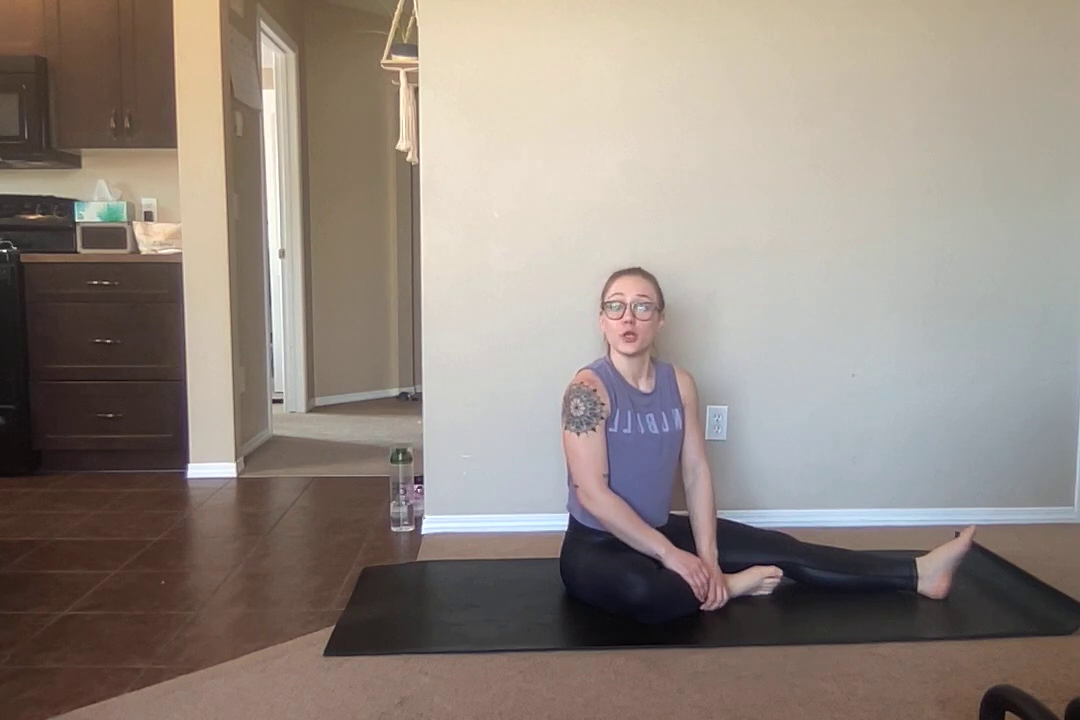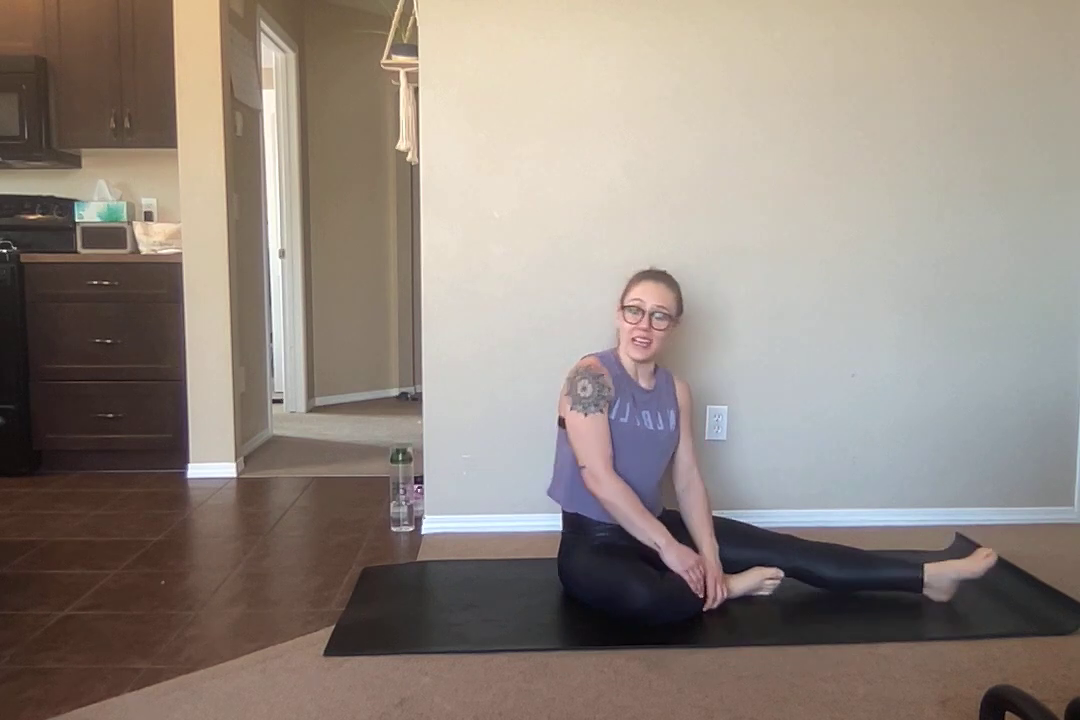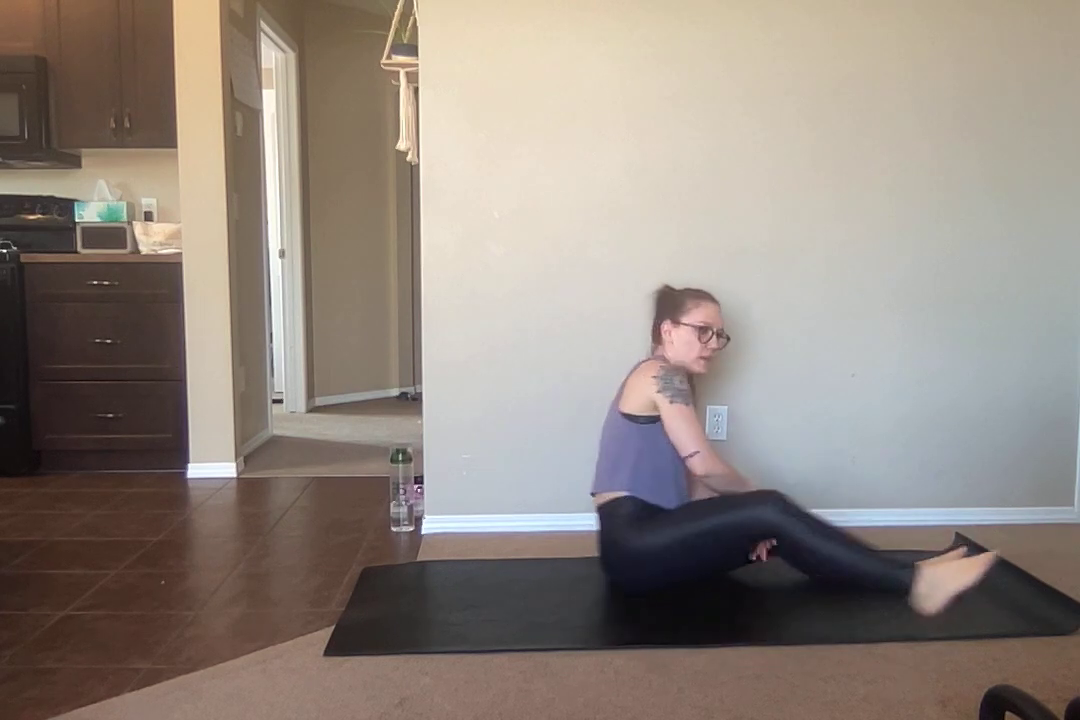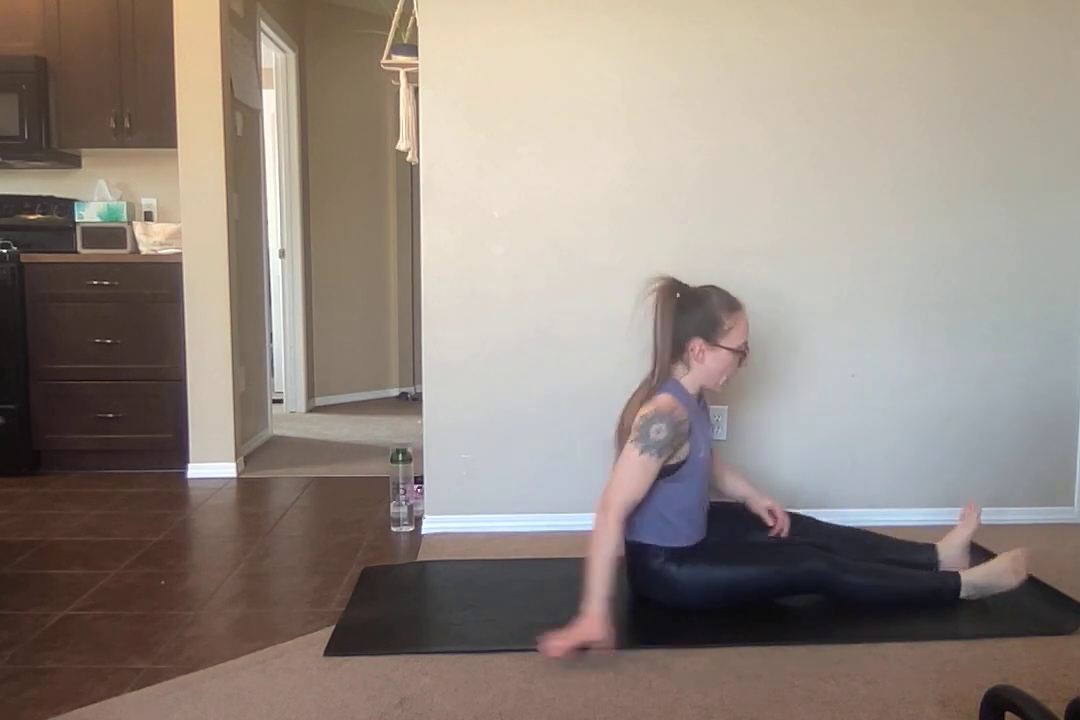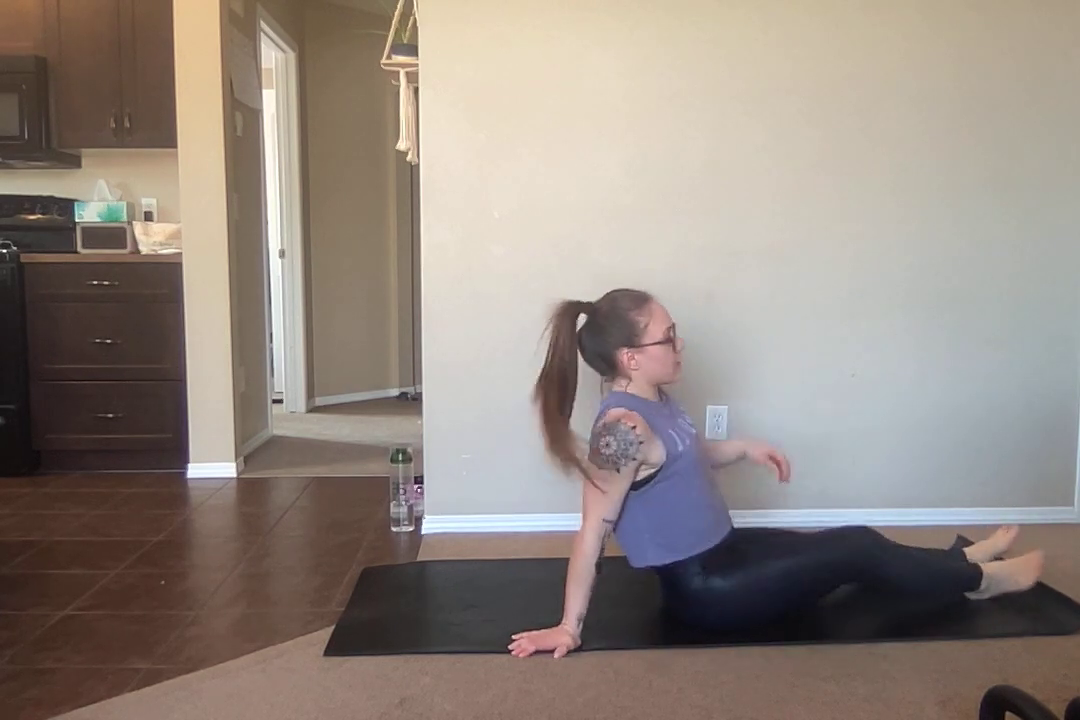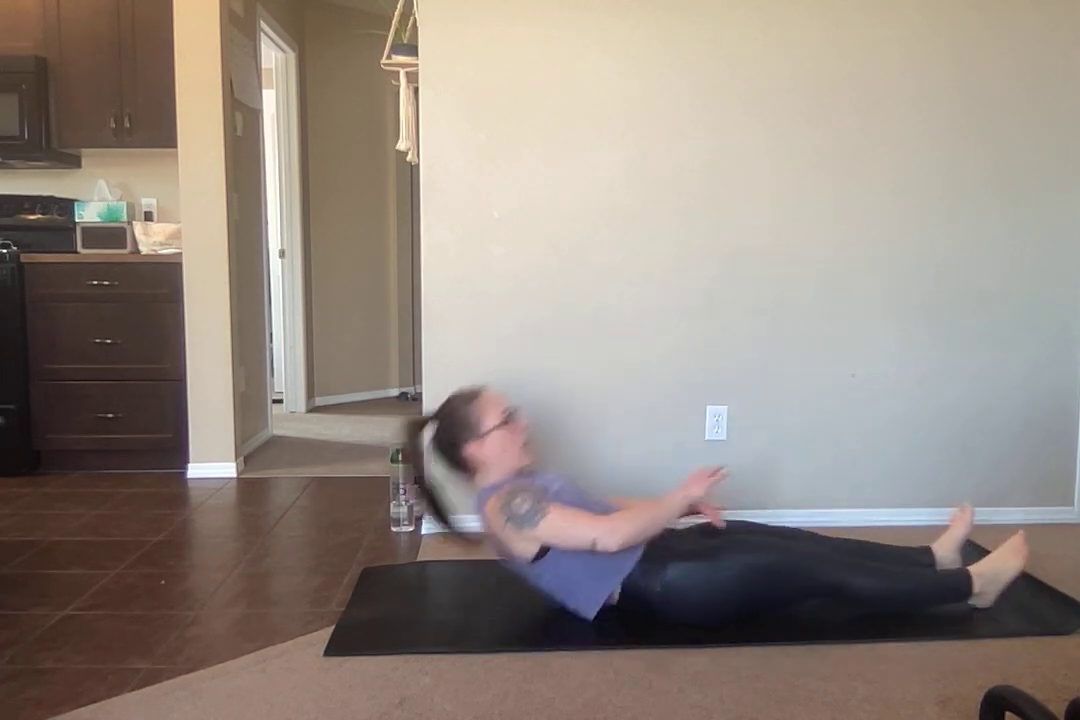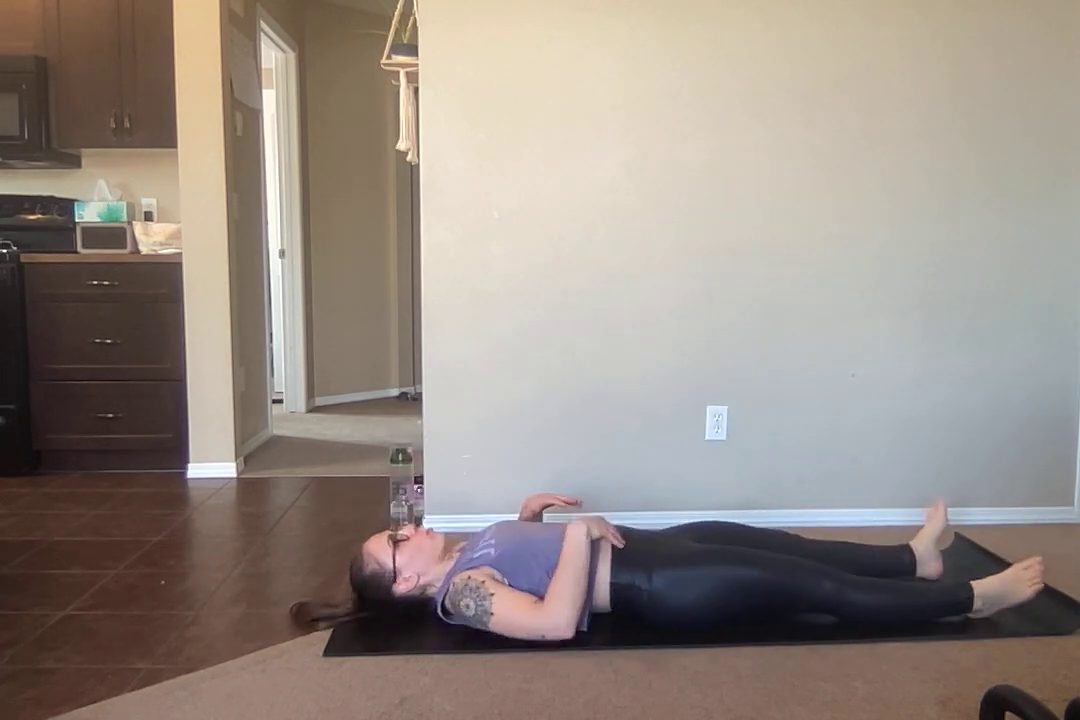
dt=0.7s
person 1, frame 1
left shoulder: (679, 383)
right shoulder: (589, 388)
left elbow: (696, 472)
right elbow: (593, 494)
left wrist: (708, 556)
right wrist: (669, 555)
left hip: (656, 531)
right hip: (596, 548)
left knee: (777, 548)
right knee: (641, 590)
left ankle: (918, 574)
right ankle: (726, 585)
person 1, frame 2
left shoulder: (675, 391)
right shoulder: (591, 377)
left elbow: (688, 478)
right elbow: (600, 478)
left wrist: (707, 553)
right wrist: (671, 549)
left hip: (649, 528)
right hip: (590, 545)
left knee: (779, 549)
right knee: (644, 598)
left ankle: (928, 577)
right ankle: (723, 587)
person 1, frame 3
left shoulder: (669, 383)
right shoulder: (660, 375)
left elbow: (691, 481)
right elbow: (703, 465)
left wrist: (750, 527)
right wrist: (758, 498)
left hip: (653, 539)
right hip: (634, 547)
left knee: (773, 531)
right knee: (770, 510)
left ankle: (909, 576)
right ankle: (916, 582)
person 1, frame 4
left shoulder: (689, 393)
right shoulder: (666, 415)
right elbow: (612, 512)
left wrist: (752, 497)
right wrist: (595, 615)
left hip: (692, 532)
right hip: (665, 571)
left knee: (799, 530)
right knee: (817, 569)
left ankle: (937, 557)
right ankle: (962, 585)
person 1, frame 5
left shoulder: (653, 399)
right shoulder: (623, 428)
right elbow: (593, 533)
left wrist: (745, 447)
right wrist: (570, 626)
left hip: (720, 551)
right hip: (706, 590)
left knee: (845, 548)
right knee: (860, 549)
left ankle: (960, 561)
right ankle: (978, 579)
person 1, frame 6
left shoulder: (521, 486)
right shoulder: (504, 508)
right elbow: (612, 533)
left wrist: (683, 501)
right wrist: (686, 498)
left hip: (662, 556)
right hip: (664, 587)
left knee: (805, 541)
right knee: (820, 568)
left ankle: (936, 560)
right ankle: (970, 585)
person 1, frame 7
left shoulder: (460, 557)
right shoulder: (460, 590)
right elbow: (555, 622)
left wrist: (529, 516)
right wrist: (577, 533)
left hip: (645, 546)
right hip: (655, 590)
left knee: (775, 543)
right knee: (818, 587)
left ankle: (911, 558)
right ankle: (972, 598)
